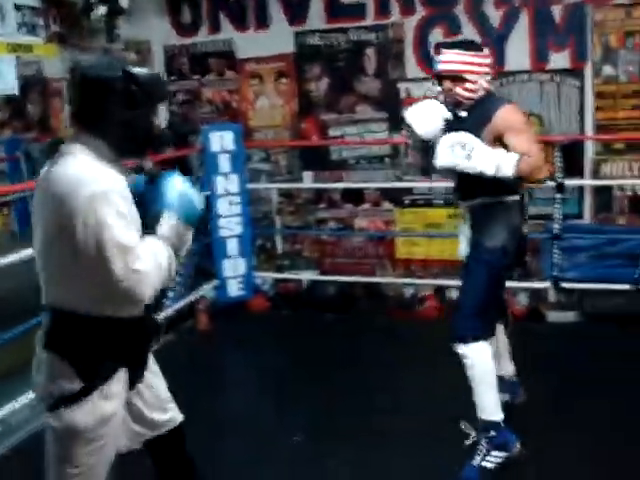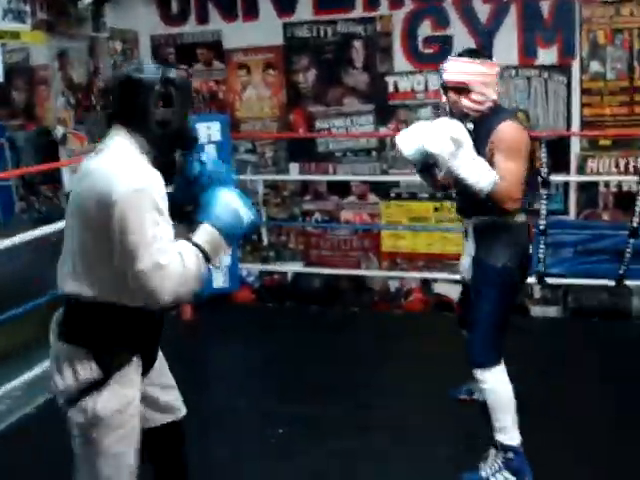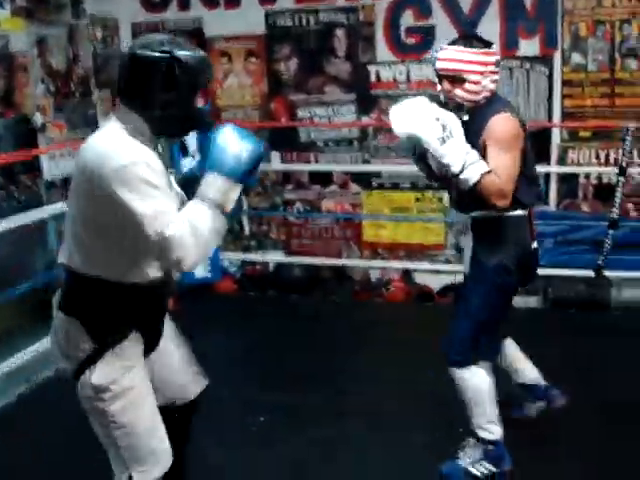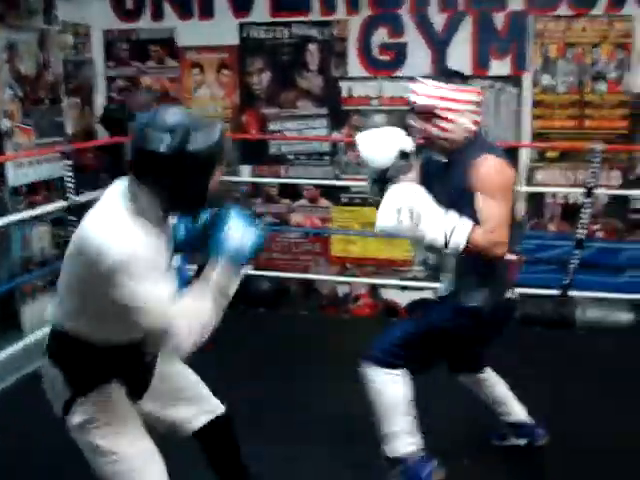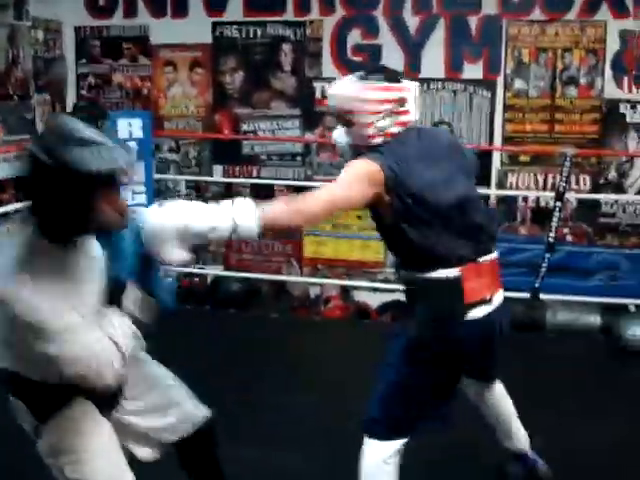
dt=0.2s
person 1, frame 1
left shoulder: (502, 114)
right shoulder: (456, 113)
left elbow: (536, 168)
right elbow: (440, 163)
left wrist: (480, 155)
right wrist: (429, 137)
left hip: (499, 228)
right hip: (479, 224)
left knee: (468, 330)
right knee: (483, 308)
left ankle: (496, 435)
right ankle: (505, 381)
person 1, frame 2
left shoulder: (507, 130)
right shoulder: (464, 125)
left elbow: (509, 198)
right elbow: (454, 184)
left wrist: (461, 159)
right wrist: (426, 157)
left hip: (503, 246)
right hip: (484, 242)
left knee: (483, 351)
right knee: (473, 322)
right ankle: (492, 390)
person 1, frame 3
left shoulder: (501, 121)
right shoulder: (462, 115)
left elbow: (499, 193)
right elbow: (447, 176)
left wrist: (450, 147)
right wrist: (425, 144)
left hip: (504, 244)
right hip: (488, 242)
left knee: (462, 353)
right knee: (481, 332)
right ankle: (540, 388)
person 1, frame 4
left shoulder: (486, 165)
right shoulder: (433, 156)
left elbow: (494, 243)
right elbow: (400, 196)
left wrist: (429, 221)
right wrist: (387, 169)
left hip: (476, 294)
right hip: (471, 288)
left knee: (382, 361)
right knee: (464, 364)
right ankle: (522, 424)
person 1, frame 5
left shoulder: (377, 167)
right shoulder: (444, 140)
left elbow: (303, 211)
left wrist: (202, 217)
left hip: (437, 307)
right hip: (487, 303)
left knee: (383, 432)
right knee: (479, 380)
person 2, frame 1
left shoulder: (67, 168)
right shoulder: (91, 182)
right elbow: (139, 283)
left wrist: (140, 200)
right wrist: (173, 217)
left hip: (121, 350)
right hip: (86, 365)
left knee: (168, 432)
person 2, frame 2
left shoulder: (109, 163)
right shoulder: (130, 177)
right elbow: (161, 282)
right wrist: (216, 230)
left hip: (126, 340)
right hip: (100, 354)
left knee: (167, 425)
person 2, frame 3
left shoulder: (127, 142)
right shoulder: (117, 158)
left elbow: (163, 218)
right elbow: (183, 249)
left wrist: (208, 174)
right wrist: (222, 177)
left hip: (138, 308)
right hip: (100, 328)
left knee: (182, 399)
person 2, frame 4
left shoulder: (135, 192)
right shoulder: (117, 244)
right elbow: (180, 333)
left wrist: (207, 237)
right wrist: (226, 263)
left hip: (133, 344)
right hip: (91, 377)
left knee: (213, 420)
person 2, frame 5
left shoulder: (73, 223)
right elbow: (102, 369)
right wrist: (134, 294)
left hip: (103, 364)
right hip: (58, 399)
left knee: (195, 427)
